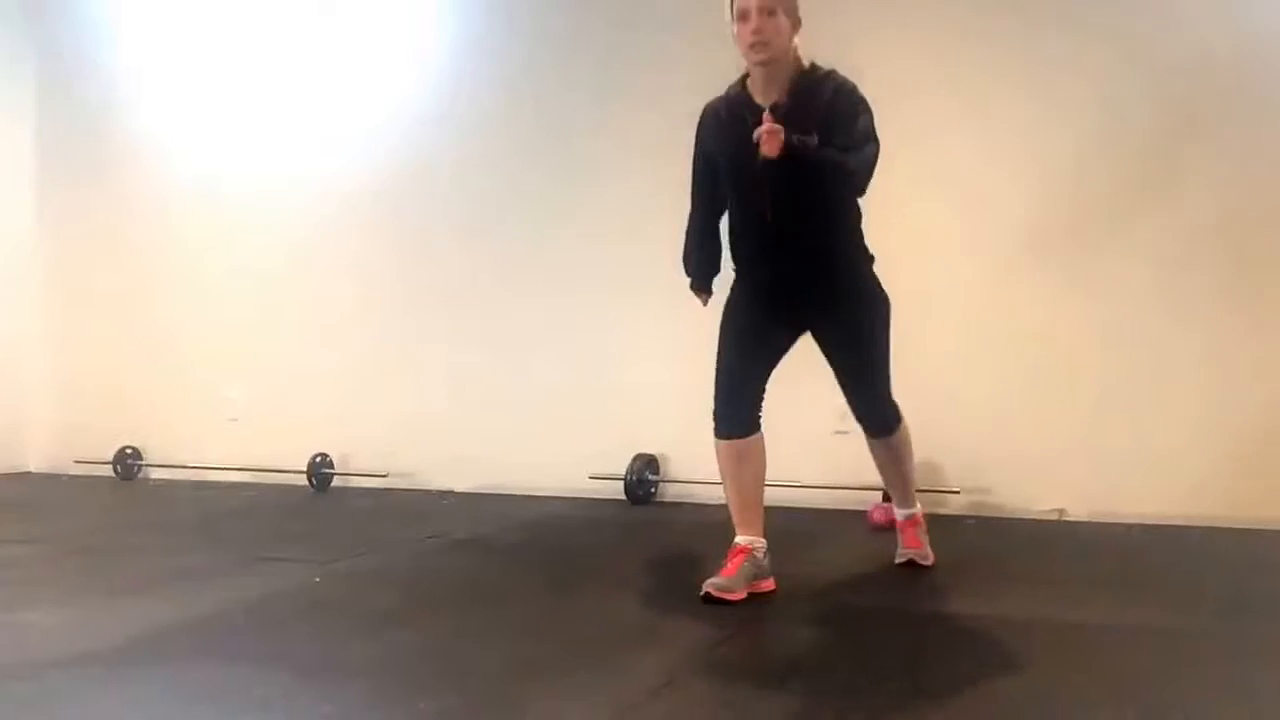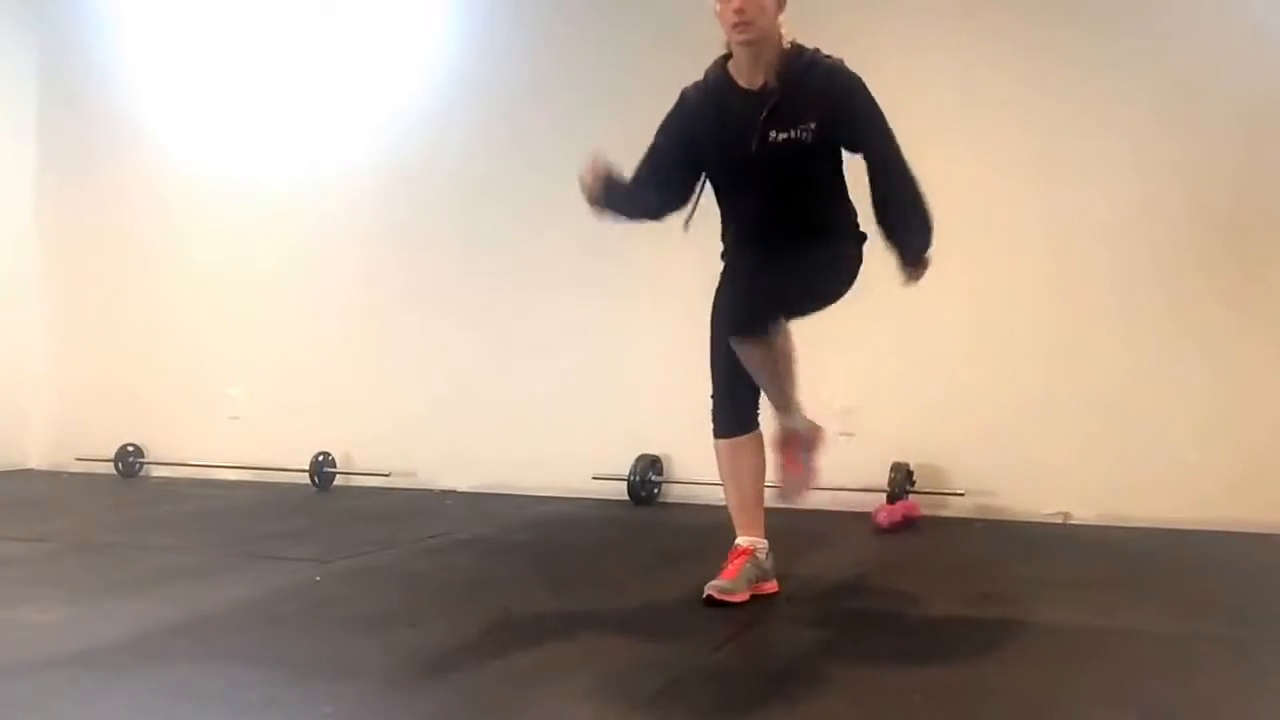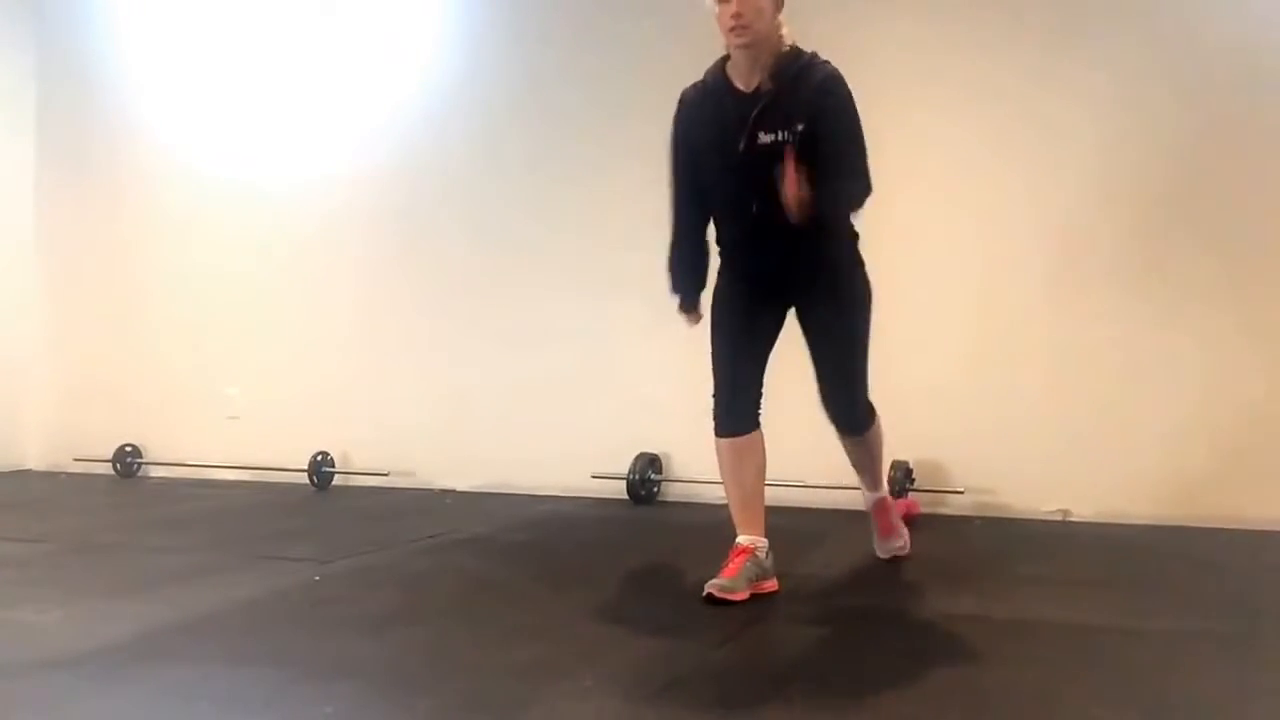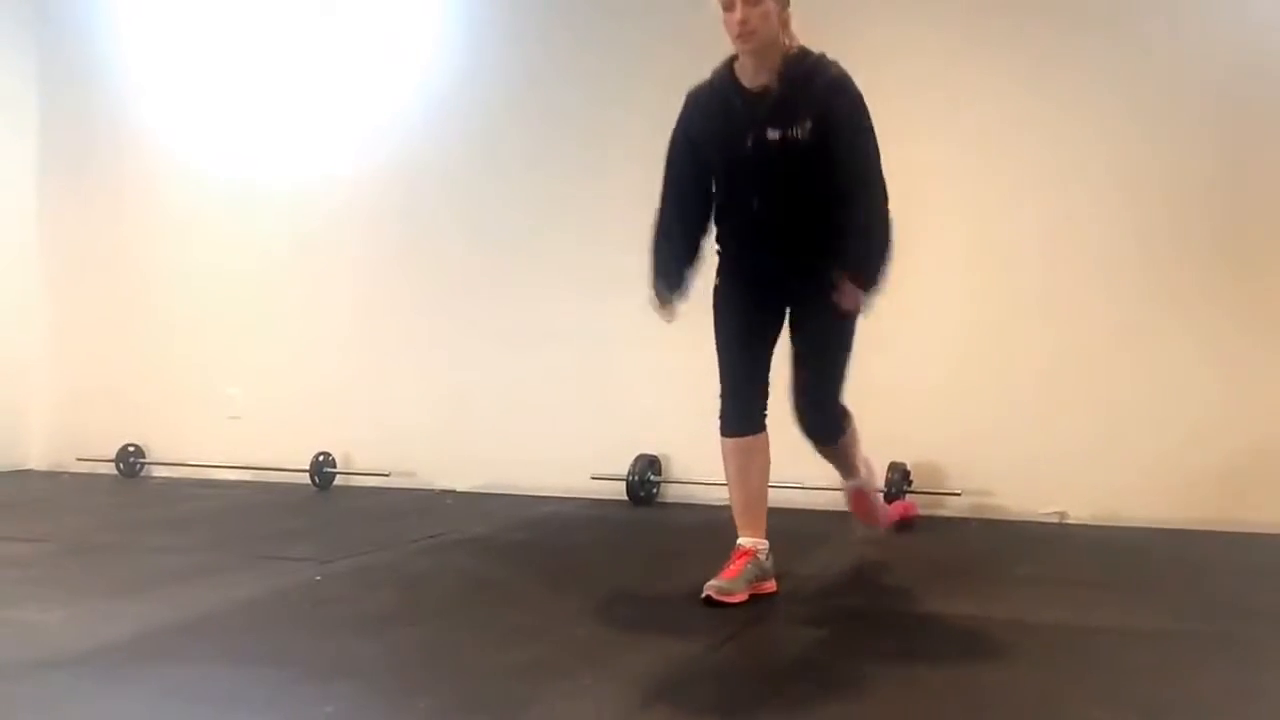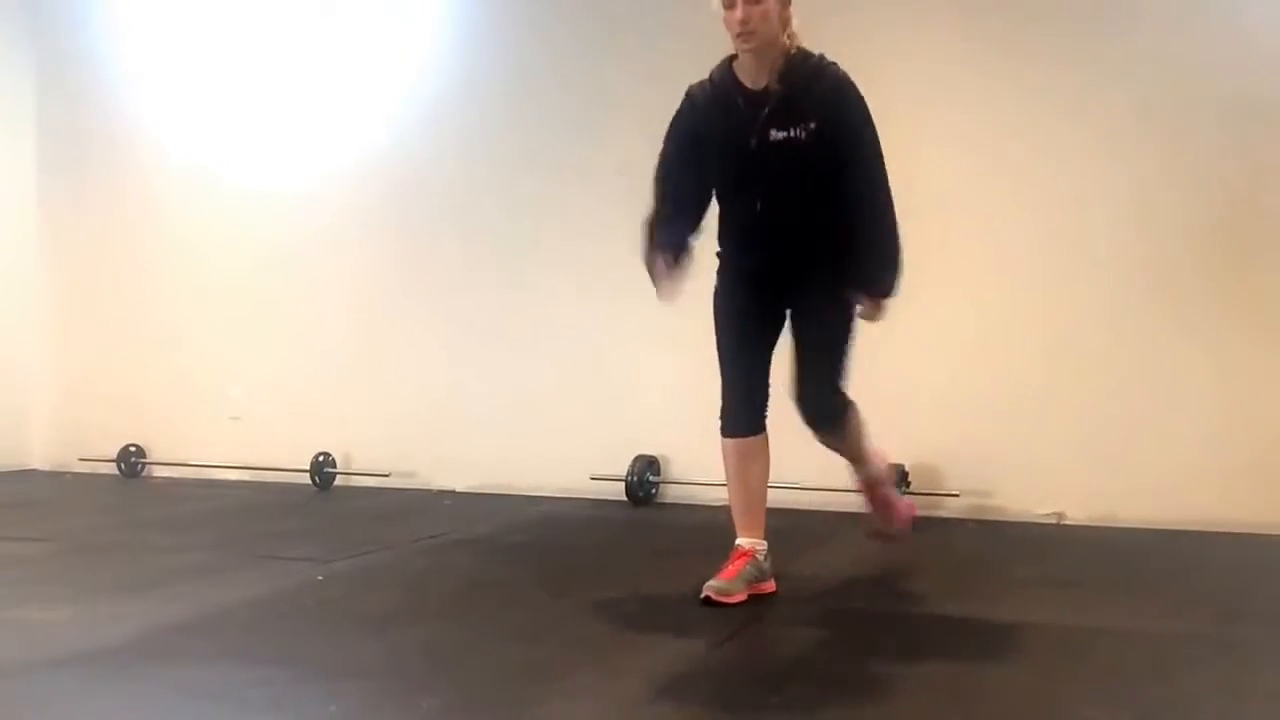
dt=0.4s
person 1, frame 1
left shoulder: (834, 98)
right shoulder: (719, 116)
left elbow: (856, 171)
right elbow: (707, 202)
left wrist: (790, 155)
right wrist: (700, 270)
left hip: (841, 285)
right hip: (759, 289)
left knee: (872, 407)
right knee: (733, 405)
left ankle: (908, 517)
right ankle: (750, 552)
person 1, frame 2
left shoulder: (825, 82)
right shoulder: (700, 104)
left elbow: (884, 161)
right elbow: (658, 190)
left wrist: (913, 240)
right wrist: (608, 191)
left hip: (824, 250)
right hip: (748, 260)
left knee: (749, 313)
right knee: (731, 401)
left ankle: (796, 428)
right ankle: (751, 554)
person 1, frame 3
left shoulder: (818, 85)
right shoulder: (699, 103)
left elbow: (853, 180)
right elbow: (690, 201)
left wrist: (812, 198)
right wrist: (687, 284)
left hip: (825, 267)
right hip: (746, 273)
left knee: (845, 402)
right knee: (733, 401)
left ankle: (878, 500)
right ankle: (751, 551)
person 1, frame 4
left shoulder: (827, 86)
right shoulder: (705, 105)
left elbow: (865, 186)
right elbow: (685, 199)
left wrist: (861, 271)
right wrist: (670, 275)
left hip: (823, 272)
right hip: (744, 275)
left knee: (817, 408)
right knee: (740, 404)
left ankle: (857, 481)
right ankle: (752, 554)
person 1, frame 5
left shoulder: (827, 88)
right shoulder: (705, 103)
left elbow: (869, 188)
right elbow: (680, 192)
left wrist: (877, 278)
right wrist: (664, 250)
left hip: (825, 268)
right hip: (745, 272)
left knee: (819, 400)
right knee: (741, 405)
left ankle: (871, 472)
right ankle: (751, 555)
